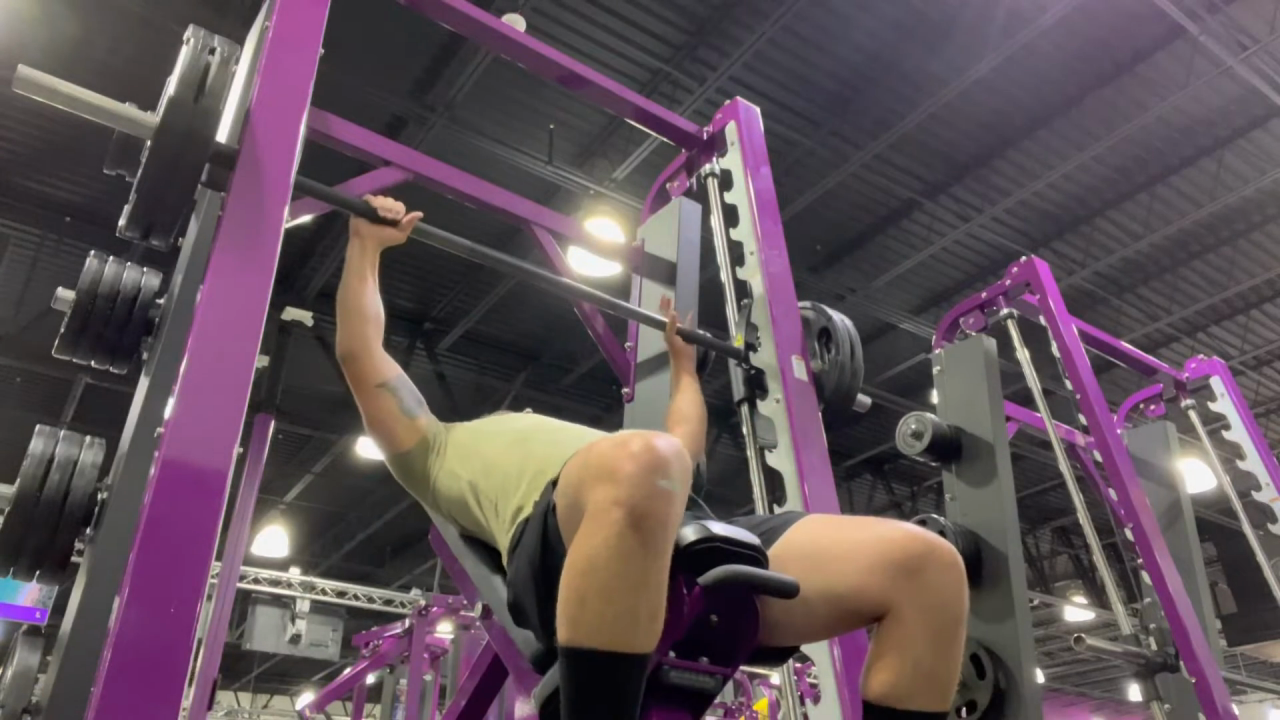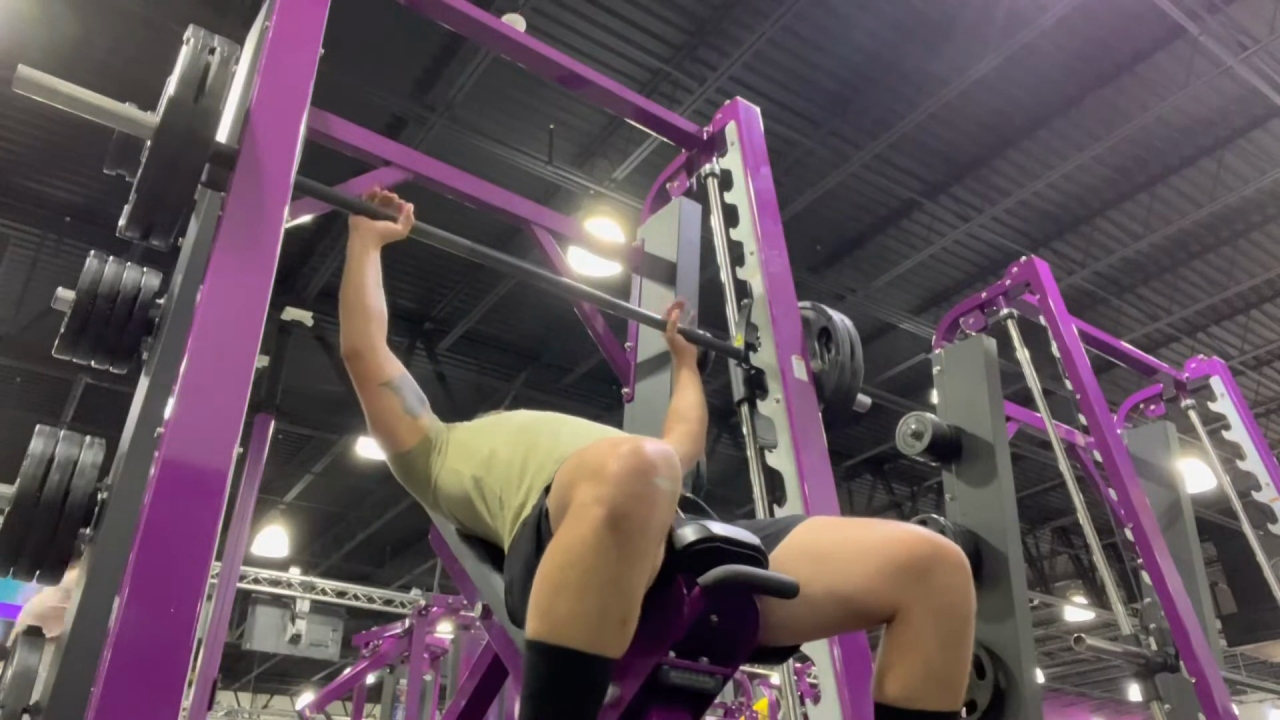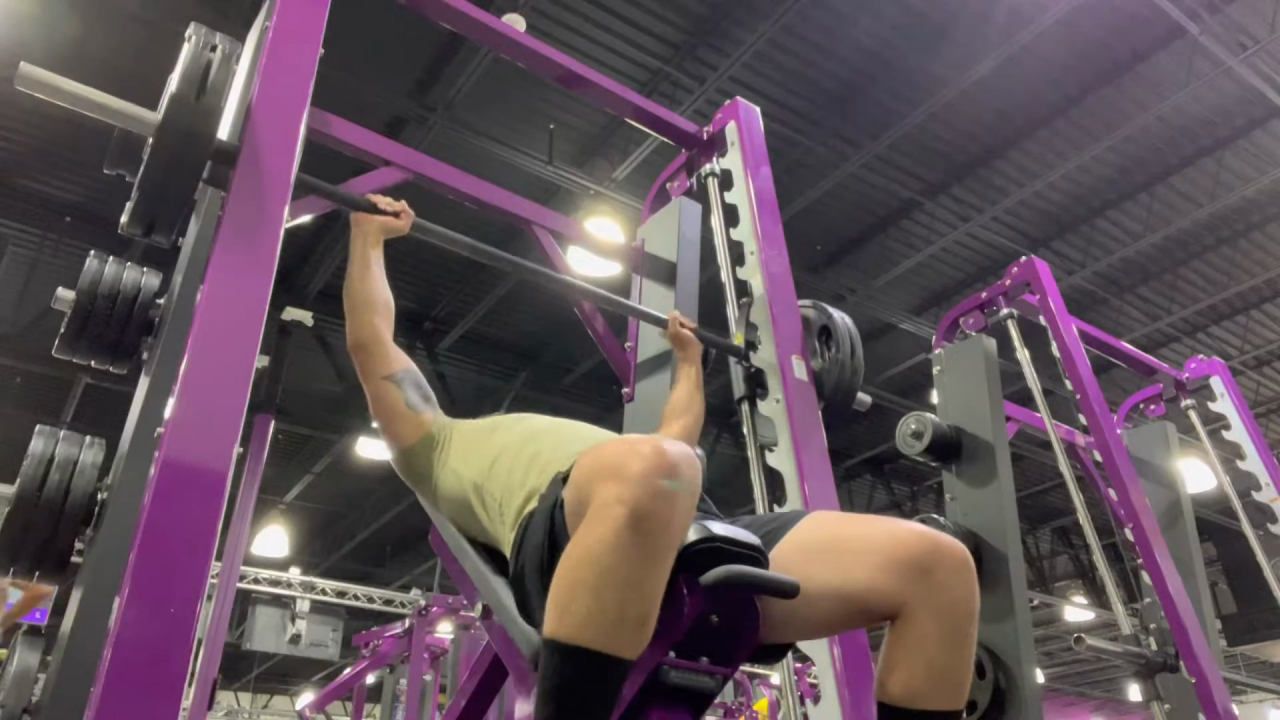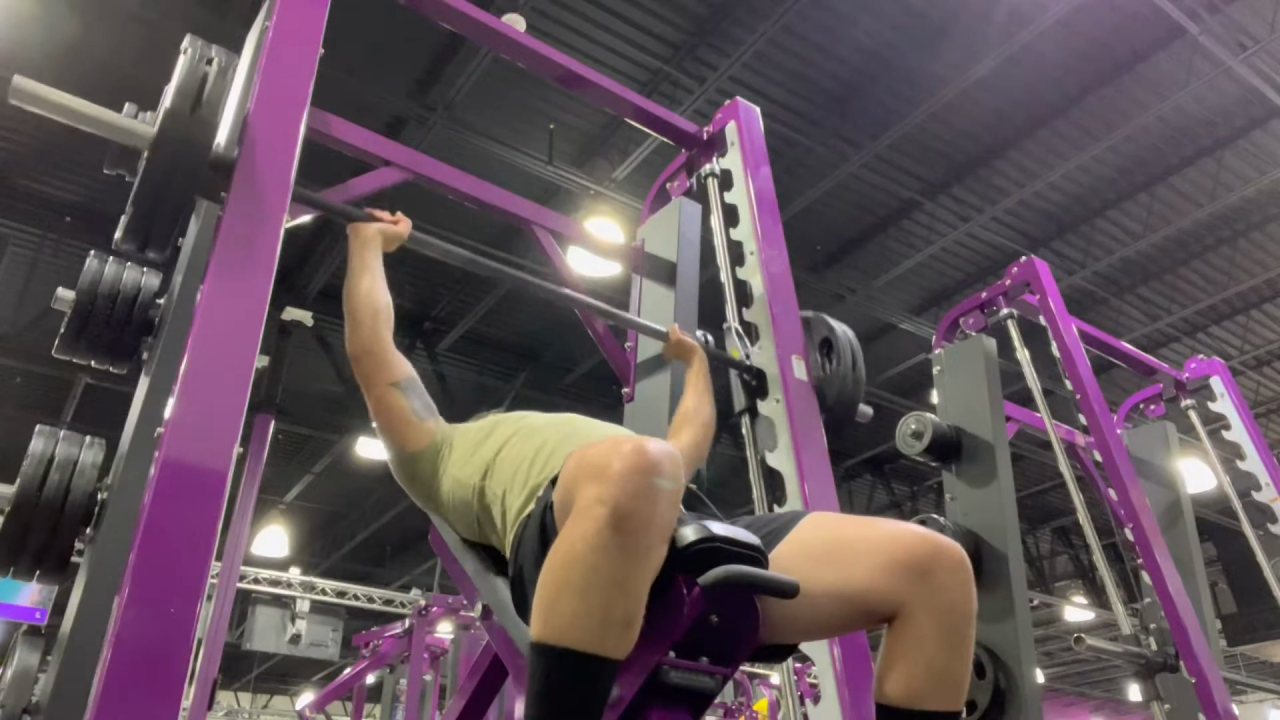
dt=0.5s
person 1, frame 1
left shoulder: (614, 468)
right shoulder: (440, 449)
left elbow: (684, 448)
right elbow: (359, 352)
left wrist: (682, 362)
right wrist: (366, 245)
right hip: (559, 544)
left knee: (925, 566)
right knee: (642, 466)
person 1, frame 2
left shoulder: (603, 461)
right shoulder: (440, 449)
left elbow: (685, 442)
right elbow: (363, 350)
left wrist: (685, 360)
right wrist: (366, 241)
right hip: (581, 549)
left knee: (934, 568)
right knee: (630, 470)
person 1, frame 3
left shoulder: (616, 469)
right shoulder: (440, 444)
left elbow: (681, 432)
right elbow: (370, 343)
left wrist: (689, 355)
right wrist: (367, 235)
left hip: (693, 533)
right hip: (562, 540)
left knee: (937, 565)
right knee: (652, 471)
person 1, frame 4
left shoulder: (622, 478)
right shoulder: (440, 453)
left elbow: (691, 440)
right elbow: (370, 350)
left wrist: (696, 361)
right wrist: (368, 243)
right hip: (590, 548)
left knee: (935, 566)
right knee: (635, 468)
